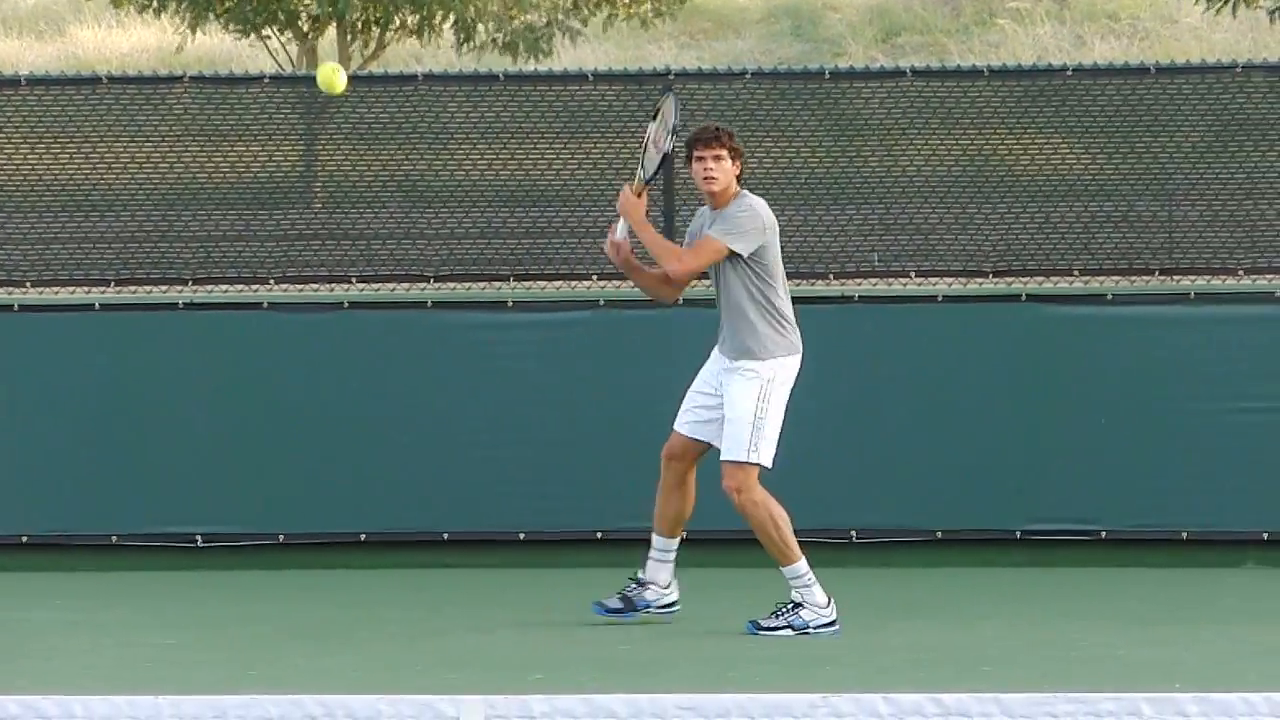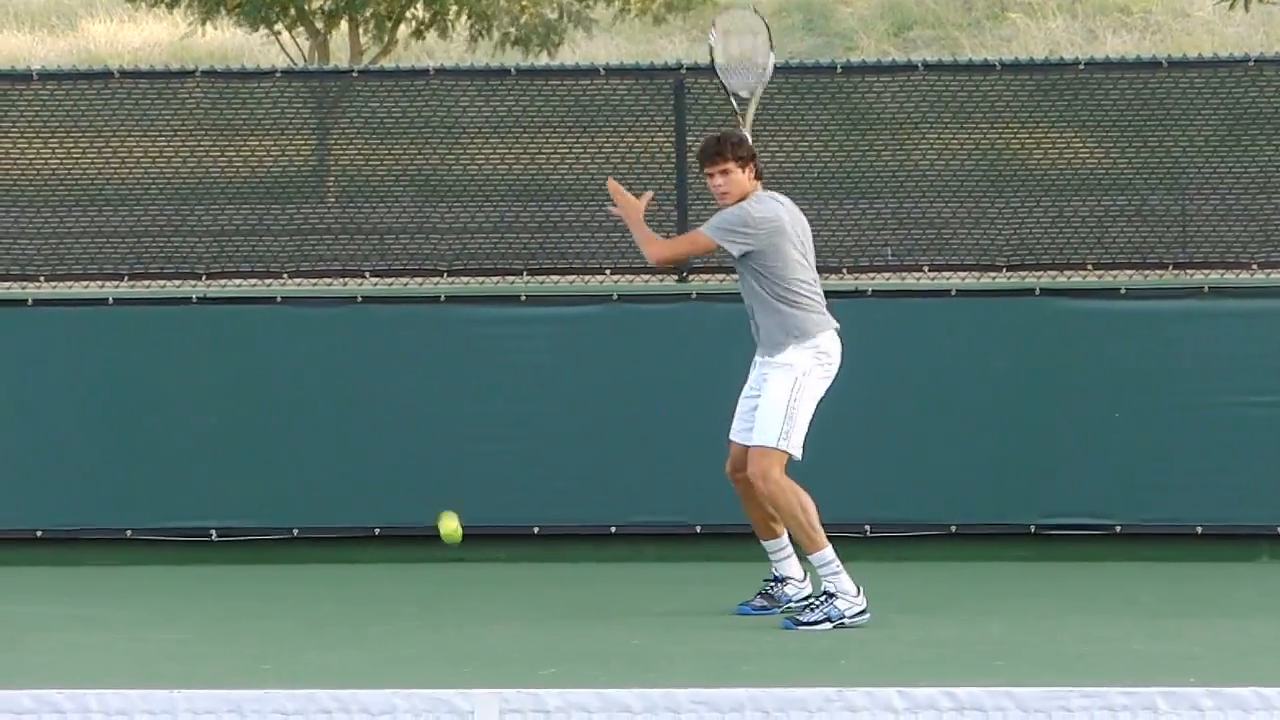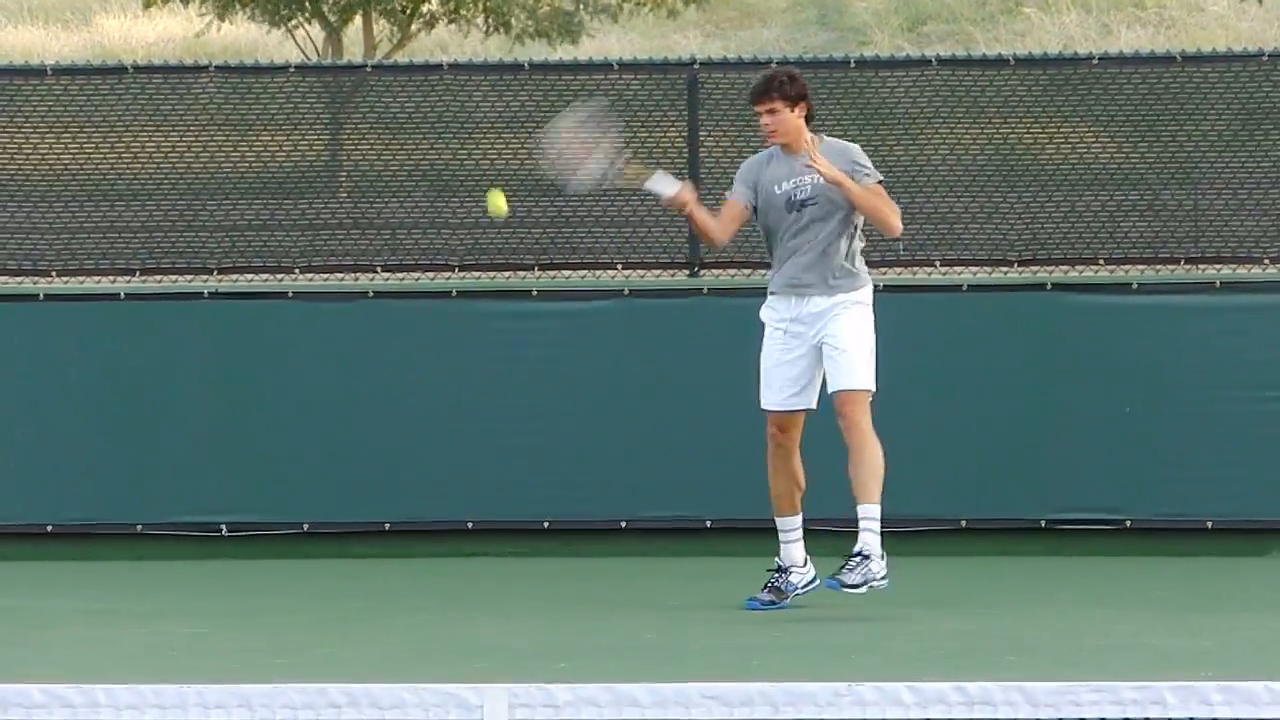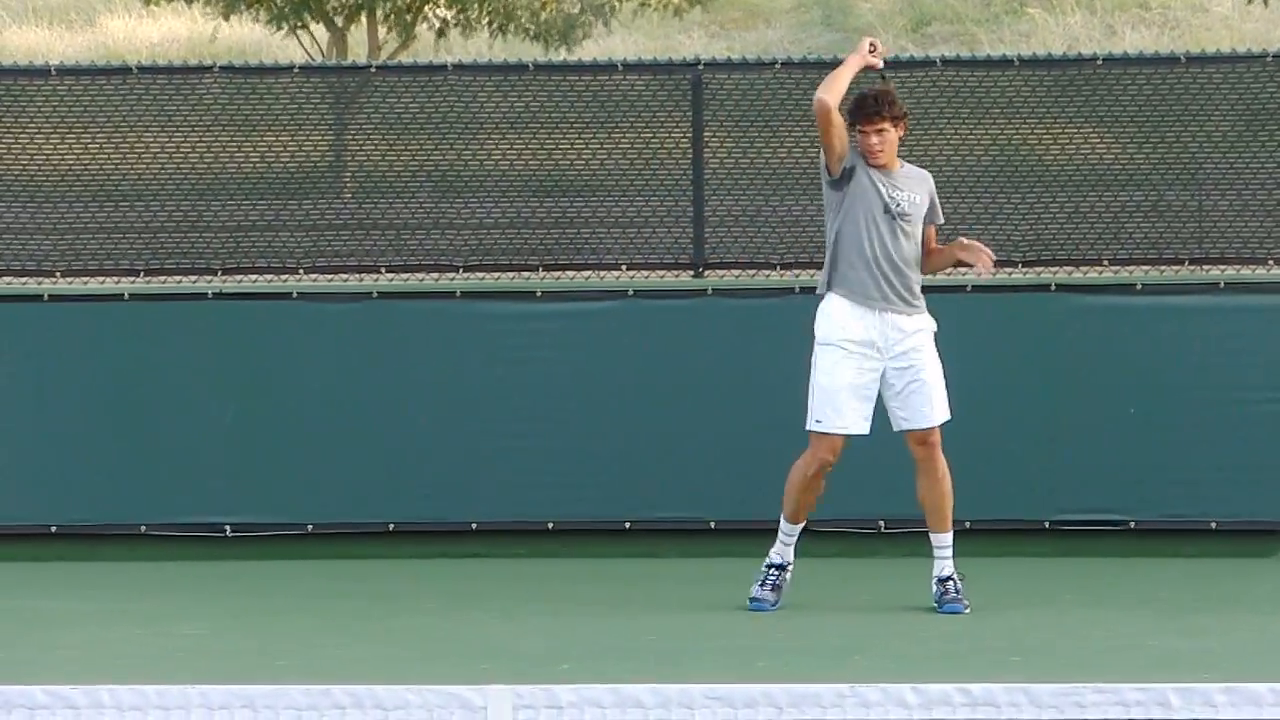
dt=0.4s
person 1, frame 1
left shoulder: (749, 214)
right shoulder: (705, 219)
left elbow: (680, 265)
right elbow: (668, 288)
left wrist: (641, 222)
right wrist: (628, 264)
left hip: (764, 363)
right hip: (728, 358)
left knee: (740, 486)
right knee: (675, 459)
left ankle: (814, 604)
right ankle: (655, 582)
person 1, frame 2
left shoulder: (745, 215)
right shoulder: (775, 205)
left elbow: (660, 251)
left wrist: (633, 214)
left hip: (802, 354)
right hip: (778, 356)
left knee: (764, 472)
right knee: (739, 468)
left ankle: (844, 594)
right ankle: (789, 577)
person 1, frame 3
left shoulder: (844, 154)
right shoulder: (756, 169)
left elbow: (891, 225)
right elbow: (720, 235)
left wrist: (840, 181)
right wrist: (689, 207)
left hip: (843, 302)
right hip: (786, 309)
left knee: (853, 413)
right knee: (780, 435)
left ankle: (868, 549)
right ankle: (792, 564)
person 1, frame 4
left shoulder: (922, 181)
right shoulder: (844, 166)
right elbow: (823, 105)
left wrist: (956, 252)
right wrist: (856, 60)
left hip: (909, 326)
right hip: (848, 322)
left knee: (927, 445)
right knee: (824, 449)
left ankle: (945, 571)
right ankle: (780, 558)
